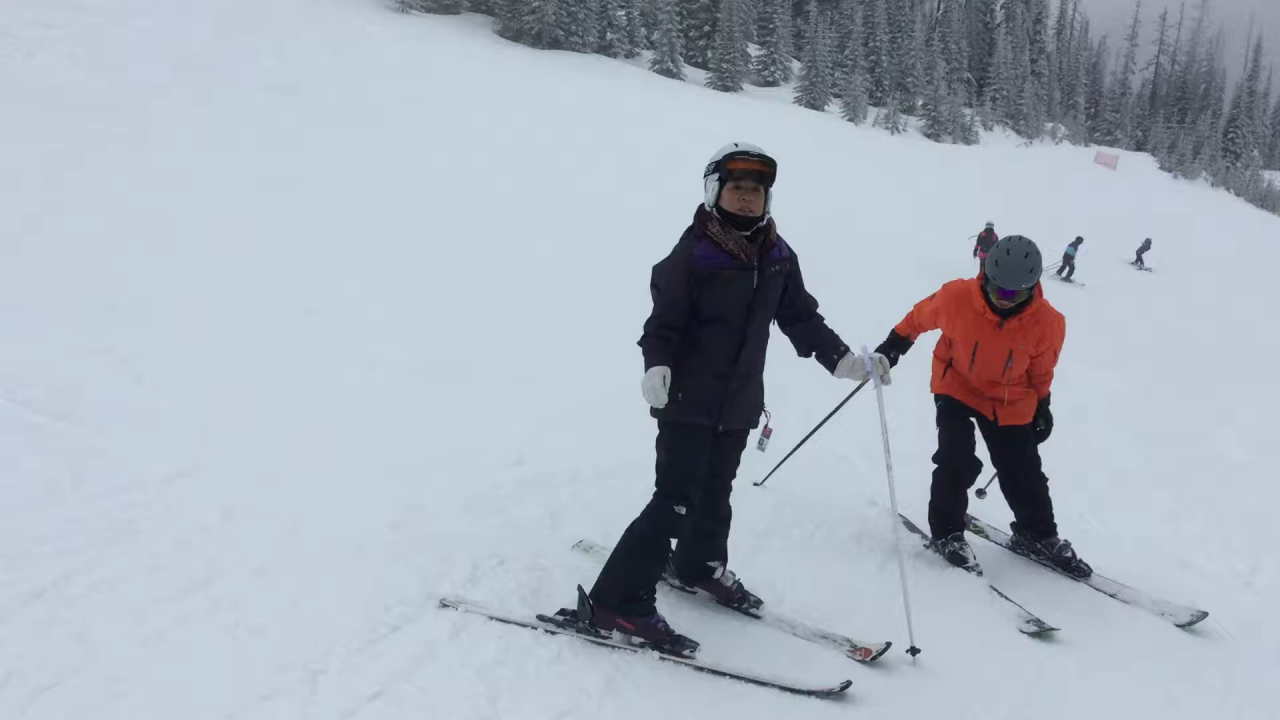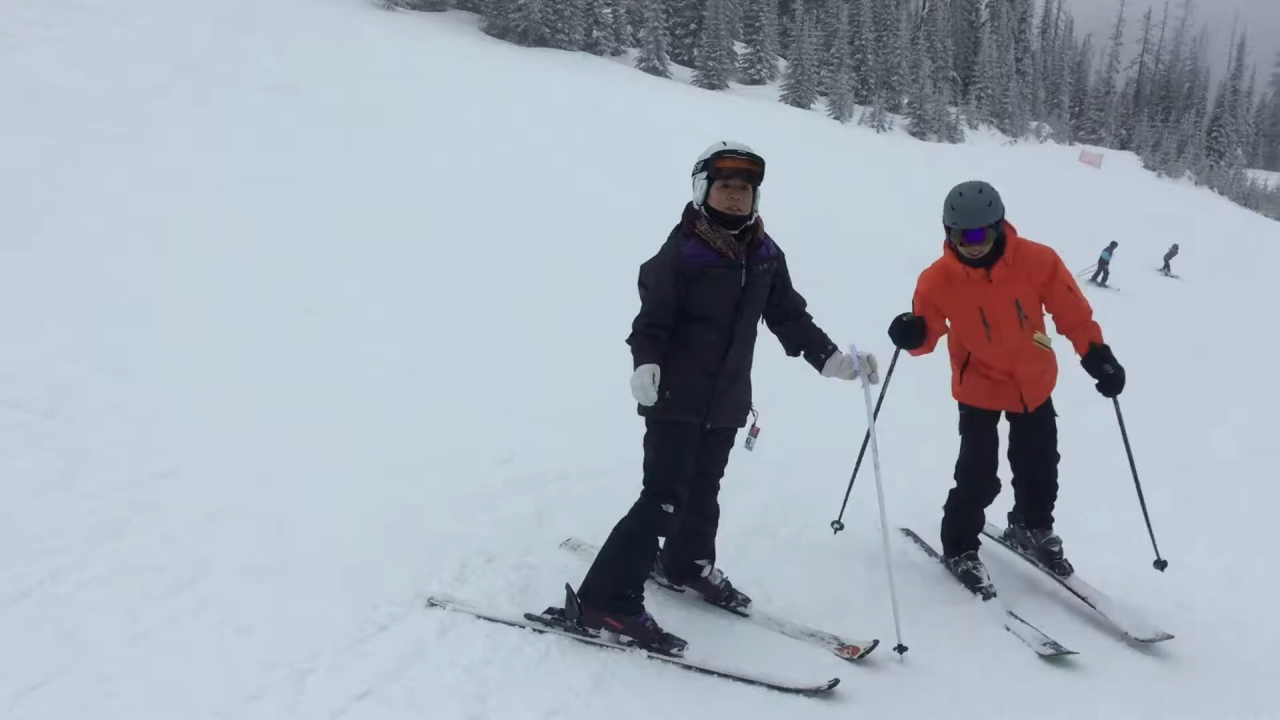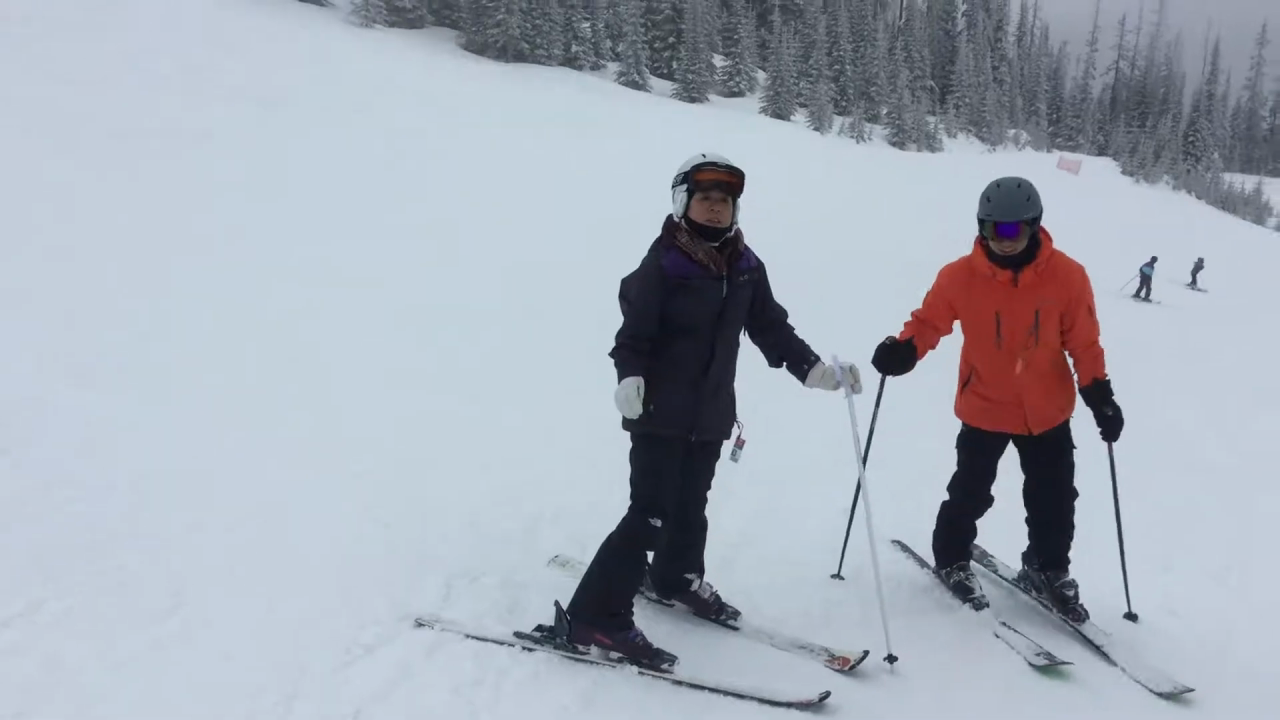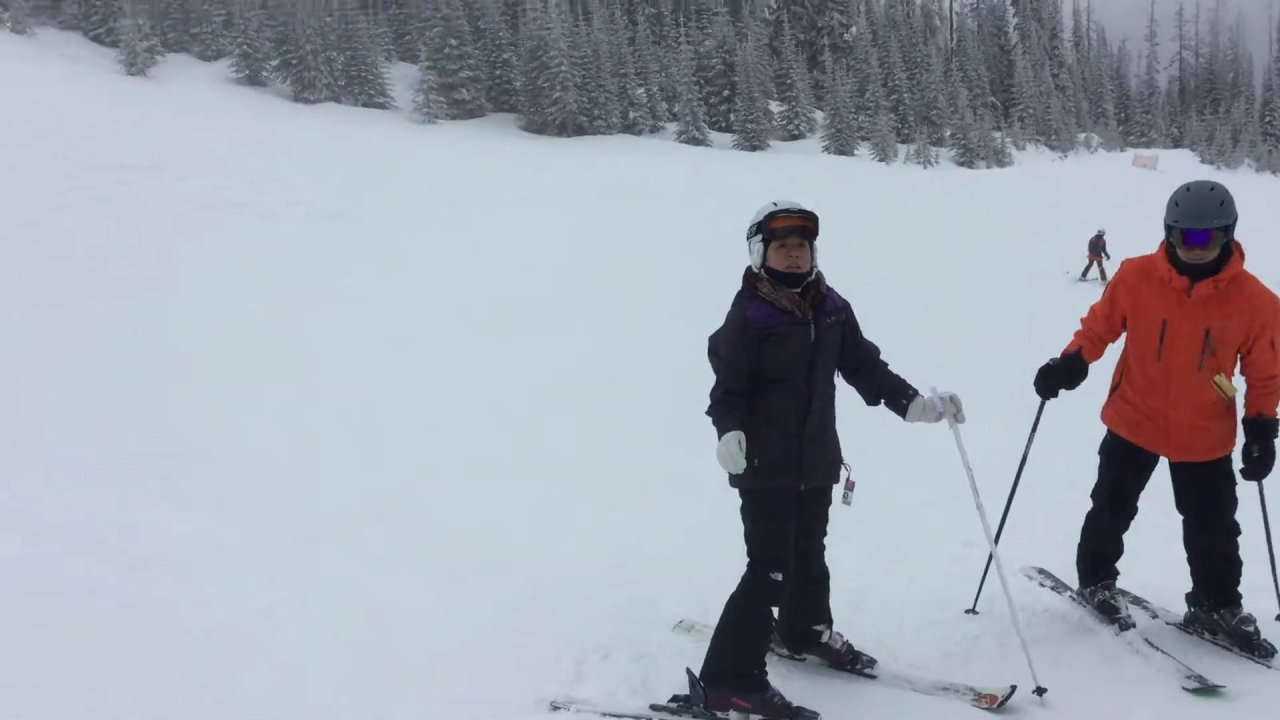
dt=0.4s
person 1, frame 1
left shoulder: (778, 258)
right shoulder: (693, 253)
left elbow: (801, 318)
right elbow: (664, 320)
left wrist: (844, 359)
right wrist: (657, 366)
left hip: (738, 402)
right hip: (688, 399)
left knee: (715, 493)
right knee: (676, 501)
left ankle: (700, 565)
right ankle: (620, 602)
person 1, frame 2
left shoulder: (765, 256)
right shoulder: (681, 251)
left elbow: (790, 317)
right elbow: (651, 319)
left wrist: (832, 359)
right wrist: (646, 364)
left hip: (726, 400)
right hip: (675, 397)
left knee: (704, 491)
right knee: (663, 499)
left ankle: (689, 564)
right ankle: (607, 601)
person 1, frame 3
left shoulder: (745, 267)
right shoulder: (662, 264)
left elbow: (770, 327)
right elbow: (634, 332)
left wrist: (814, 369)
right wrist: (630, 377)
left hip: (710, 412)
right hip: (659, 411)
left knee: (691, 505)
right knee: (651, 514)
left ankle: (677, 576)
right ankle: (597, 617)
person 1, frame 4
left shoulder: (831, 309)
right shoulder: (747, 315)
left elbow: (865, 366)
right elbow: (728, 387)
left wrist: (915, 403)
right wrist: (730, 432)
left hip: (816, 459)
right hip: (763, 462)
left knee: (810, 554)
right knee: (771, 569)
left ankle: (806, 629)
person 2, frame 1
left shoulder: (1047, 323)
right shoulder: (956, 297)
left elbow: (1041, 367)
right elbow: (922, 316)
left wrist: (1040, 407)
right wrist: (895, 342)
left hip: (1008, 402)
right hip: (956, 389)
left knee: (1025, 472)
right knee: (956, 460)
left ankle: (1038, 535)
right ankle: (947, 533)
person 2, frame 2
left shoulder: (1038, 261)
right shoulder: (936, 280)
left elbow: (1072, 312)
right elbow: (924, 334)
left wrist: (1098, 356)
right wrist: (910, 333)
left hip: (1033, 382)
right hip: (978, 385)
left knee: (1039, 463)
right knee: (977, 473)
left ankle: (1033, 528)
right ankle: (960, 548)
person 2, frame 3
left shoulder: (1067, 276)
right shoulder: (960, 276)
left elbow: (1084, 341)
right elbow: (929, 321)
left wrist: (1098, 393)
right wrist: (902, 349)
left hip: (1048, 409)
right hip: (985, 406)
left knee: (1055, 495)
right knee: (970, 493)
left ankle: (1048, 569)
right ankle: (951, 560)
person 2, frame 4
right shoulder: (1138, 277)
right elbow: (1101, 323)
right wrist: (1072, 364)
left hip: (1206, 435)
right hip: (1136, 421)
left knee: (1213, 528)
right knee: (1112, 510)
left ankle: (1217, 605)
right ankle: (1097, 581)
